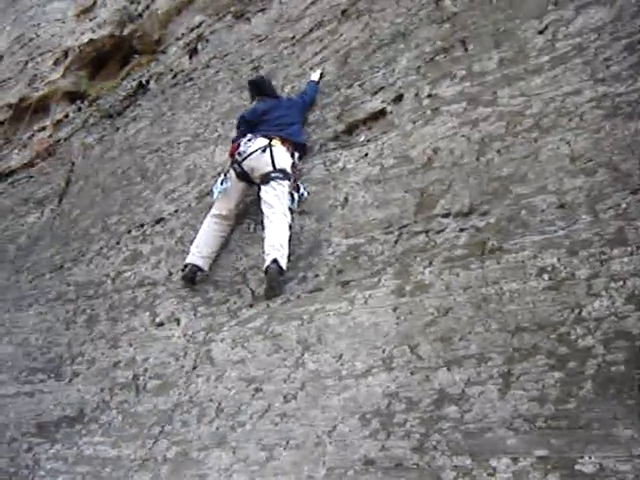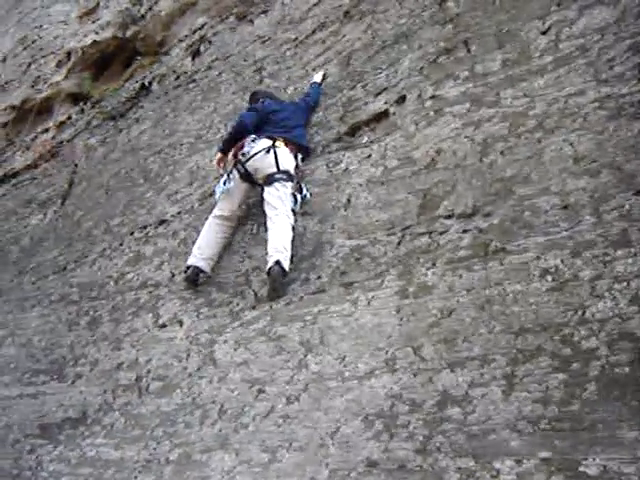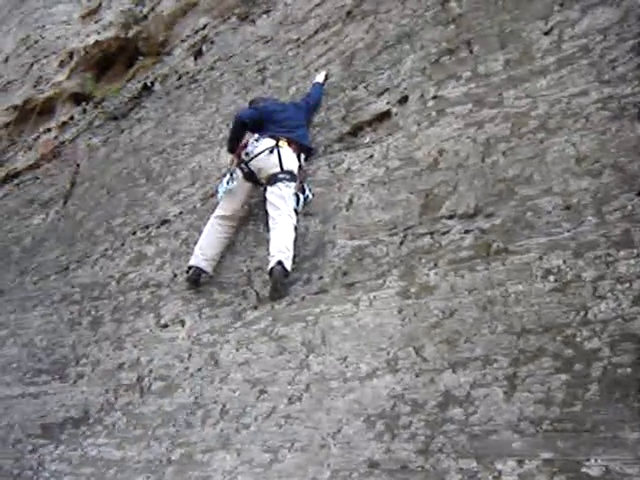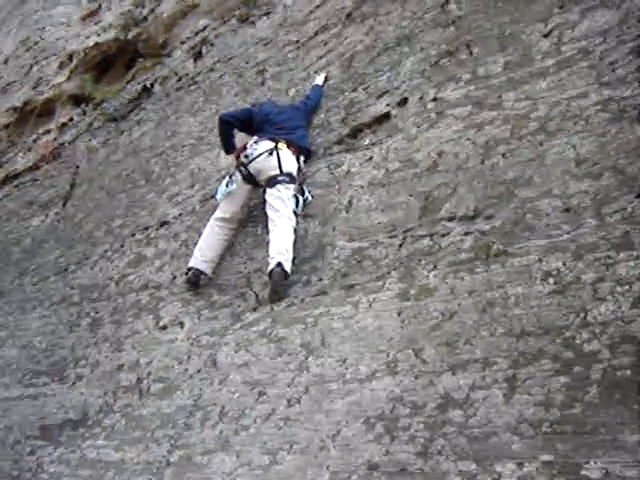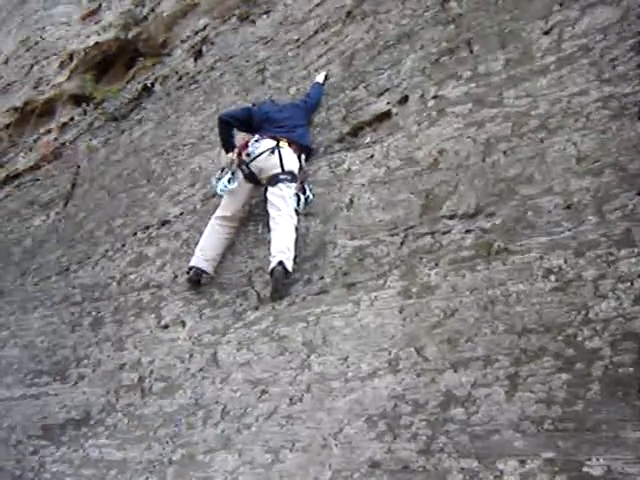
dt=0.3s
person 1, frame 1
left shoulder: (254, 110)
right shoulder: (294, 104)
left elbow: (238, 138)
right elbow: (309, 94)
left wrist: (236, 156)
right wrist: (314, 79)
left hip: (249, 151)
right hip: (278, 156)
left knee: (221, 213)
right knee: (276, 214)
left ankle: (194, 264)
right ankle: (275, 264)
person 1, frame 2
left shoulder: (261, 107)
right shoulder: (298, 107)
left elbow: (243, 124)
right elbow: (312, 96)
left wrist: (224, 150)
right wrist: (316, 81)
left hip: (254, 152)
right hip: (282, 158)
left knee: (223, 213)
right knee: (279, 215)
left ankle: (196, 266)
right ankle: (277, 266)
person 1, frame 3
left shoulder: (261, 109)
right shoulder: (299, 108)
left elbow: (241, 120)
right elbow: (314, 96)
left wrist: (233, 151)
right wrist: (319, 81)
left hip: (258, 151)
right hip: (286, 158)
left knee: (225, 213)
right knee: (282, 215)
left ankle: (198, 265)
right ankle: (279, 266)
person 1, frame 4
left shoulder: (257, 112)
right shoulder: (298, 110)
left elbow: (226, 119)
right elbow: (313, 98)
left wrist: (230, 151)
right wrist: (318, 83)
left hip: (257, 153)
right hip: (285, 160)
left knee: (225, 215)
right knee: (281, 217)
left ankle: (197, 267)
right ankle: (279, 267)
person 1, frame 5
left shoulder: (258, 111)
right shoulder: (299, 108)
left elbow: (225, 118)
right elbow: (313, 96)
left wrist: (230, 149)
right wrist: (319, 81)
left hip: (258, 152)
right hip: (286, 158)
left knee: (226, 214)
right knee: (283, 216)
left ankle: (199, 266)
right ankle: (281, 266)
